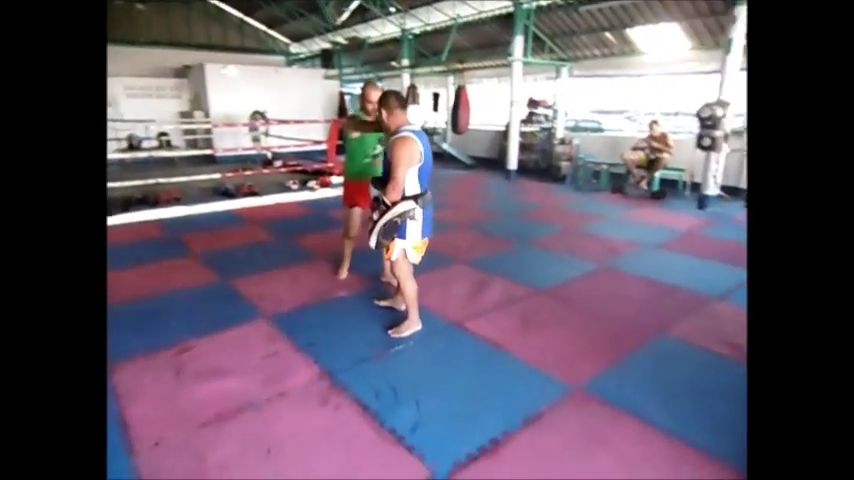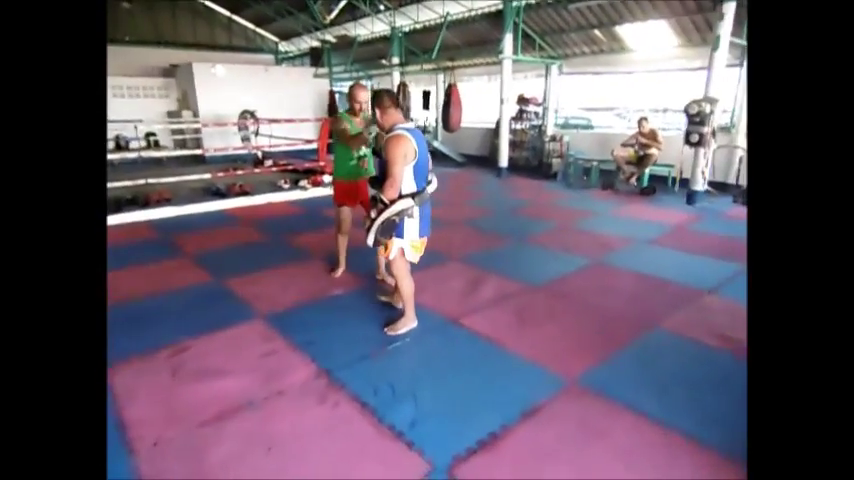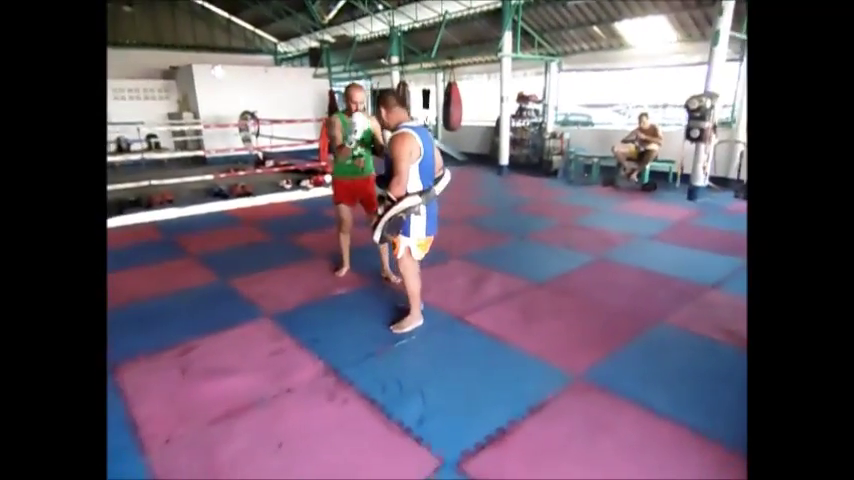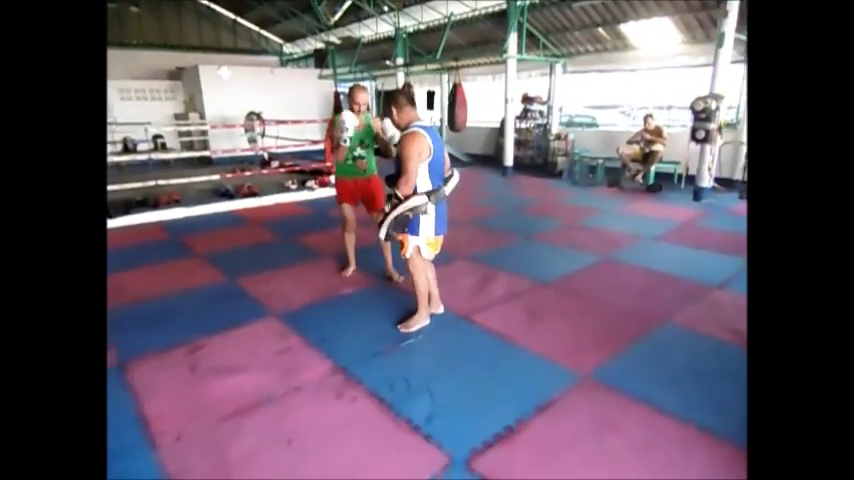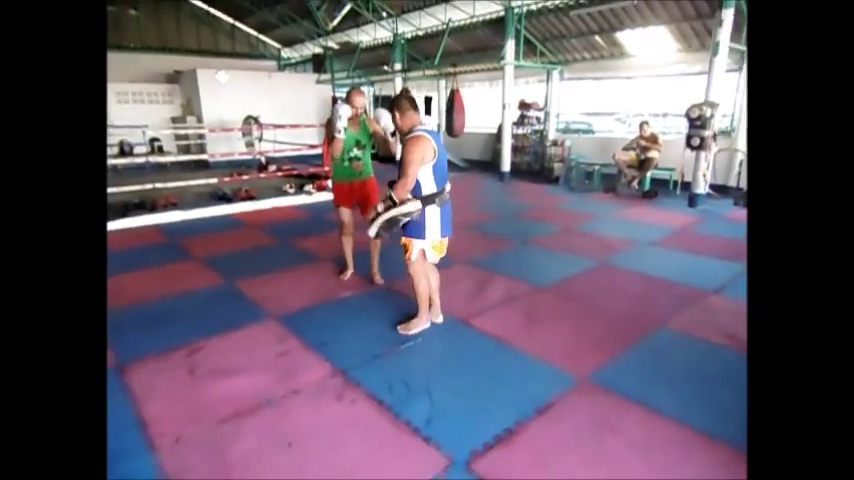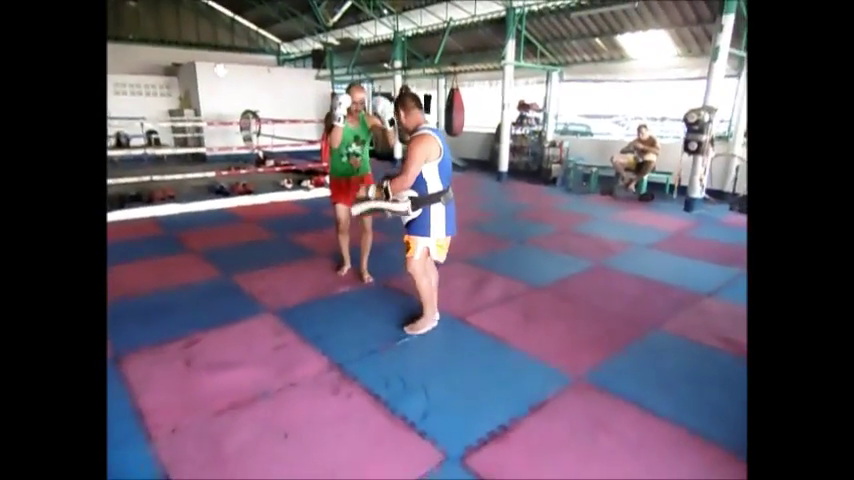
dt=0.1s
person 1, frame 1
left shoulder: (403, 142)
right shoulder: (418, 135)
left elbow: (395, 189)
left hip: (408, 216)
right hip: (414, 211)
left knee: (401, 268)
right knee: (399, 262)
left ankle: (413, 320)
right ankle: (398, 299)
person 1, frame 2
left shoulder: (396, 141)
right shoulder: (413, 133)
left elbow: (392, 186)
right elbow: (427, 171)
left hip: (406, 213)
right hip: (416, 208)
left knee: (398, 266)
right knee: (399, 260)
left ankle: (409, 316)
right ankle: (400, 297)
person 1, frame 3
left shoulder: (401, 138)
right shoulder: (420, 131)
left elbow: (399, 185)
right elbow: (438, 166)
left hip: (413, 212)
right hip: (422, 207)
left knee: (405, 265)
right knee: (409, 261)
left ankle: (415, 315)
right ankle: (417, 300)
person 1, frame 4
left shoulder: (411, 138)
right shoulder: (430, 131)
left elbow: (407, 183)
right elbow: (446, 168)
left hip: (422, 212)
right hip: (431, 207)
left knee: (415, 265)
right knee: (422, 260)
left ankle: (422, 314)
right ankle: (435, 302)
person 1, frame 5
left shoulder: (416, 142)
right shoulder: (428, 137)
left elbow: (405, 185)
left hip: (427, 216)
right hip: (433, 211)
left knee: (416, 268)
right knee: (427, 264)
left ankle: (422, 317)
right ankle: (434, 311)
person 1, frame 6
left shoulder: (421, 140)
right shoulder: (432, 135)
left elbow: (404, 182)
left wrist: (374, 191)
left hip: (430, 214)
right hip: (433, 210)
left knee: (415, 266)
right knee: (426, 263)
left ankle: (428, 316)
right ankle: (432, 311)
person 2, frame 1
right shoulder: (354, 120)
right elbow: (369, 132)
right hip: (355, 182)
right knee: (352, 231)
left ankle: (386, 272)
right ankle: (345, 263)
person 2, frame 2
left shoulder: (370, 119)
right shoulder: (340, 121)
right elbow: (351, 142)
right wrist: (369, 130)
left hip: (367, 180)
right hip: (345, 182)
right knee: (343, 228)
left ankle: (381, 271)
right ankle: (341, 263)
person 2, frame 3
left shoulder: (371, 121)
right shoulder: (336, 122)
left elbow: (382, 150)
right elbow: (339, 156)
left wrist: (385, 148)
right wrist: (352, 138)
left hip: (367, 178)
right hip: (343, 181)
right knee: (345, 225)
left ankle: (386, 269)
right ankle: (345, 263)
person 2, frame 4
left shoulder: (374, 122)
right shoulder: (338, 122)
left elbow: (388, 152)
right elbow: (337, 157)
left wrist: (391, 143)
right wrist: (345, 137)
left hip: (370, 179)
right hip: (346, 181)
right knee: (349, 225)
left ankle: (389, 267)
right ankle: (351, 263)
person 2, frame 5
left shoulder: (370, 124)
right shoulder: (333, 123)
left elbow: (391, 150)
right elbow: (334, 154)
left wrist: (389, 133)
right wrist: (339, 130)
left hip: (366, 182)
right hip: (342, 184)
right knee: (346, 228)
left ankle: (374, 269)
right ankle: (349, 266)
person 2, frame 6
left shoulder: (369, 119)
right shoulder: (333, 117)
left elbow: (392, 142)
right elbow: (333, 145)
left wrist: (387, 122)
right wrist: (338, 118)
left hip: (363, 178)
right hip: (340, 180)
left knee: (368, 225)
right knee: (342, 226)
left ankle: (364, 266)
right ankle: (346, 262)
